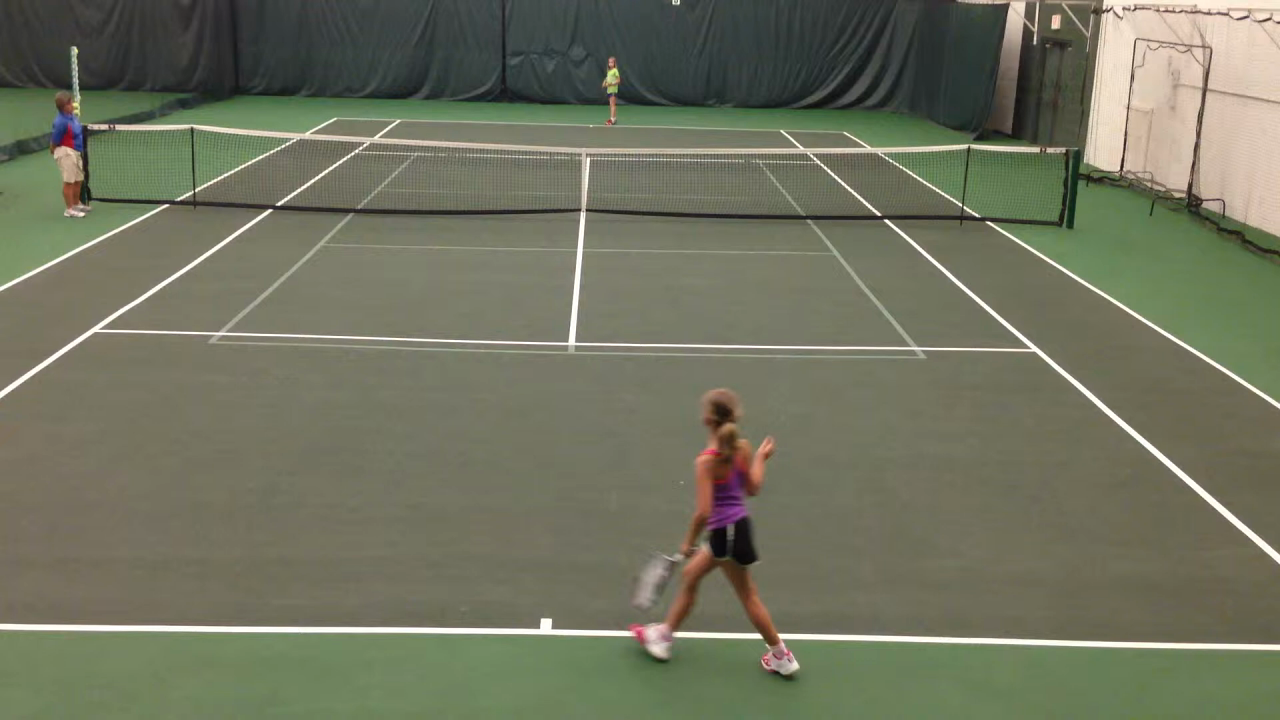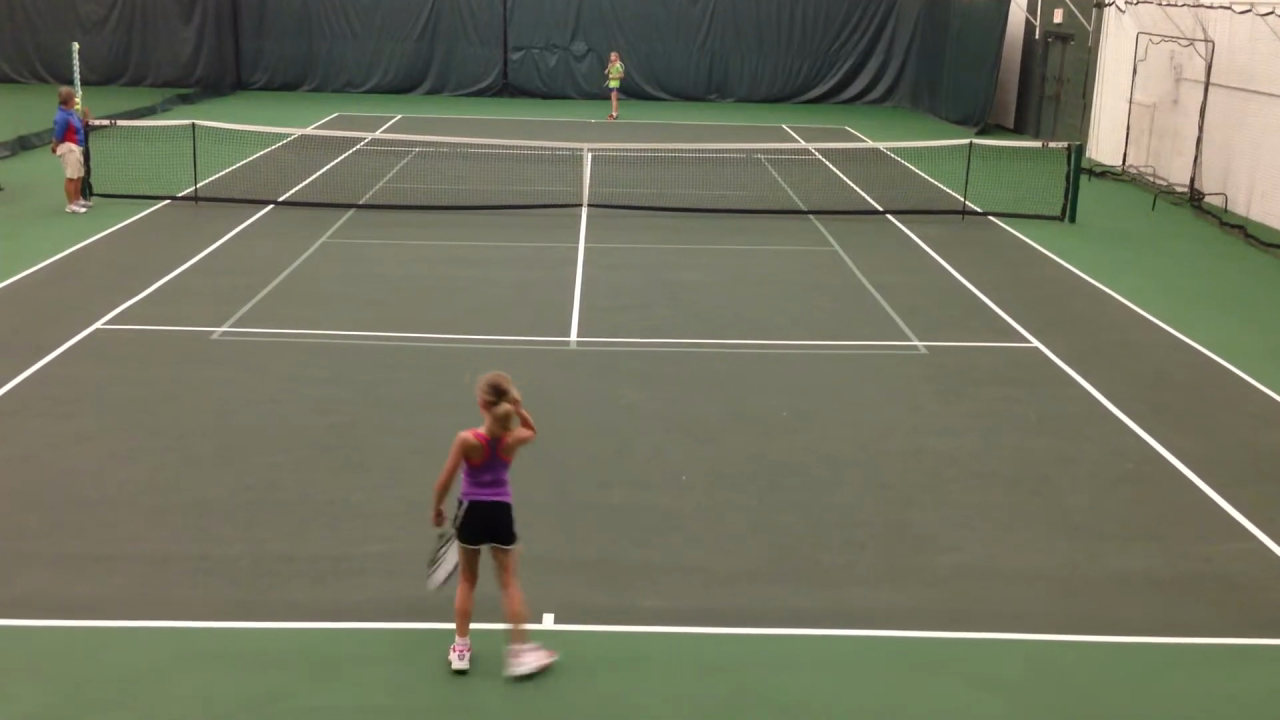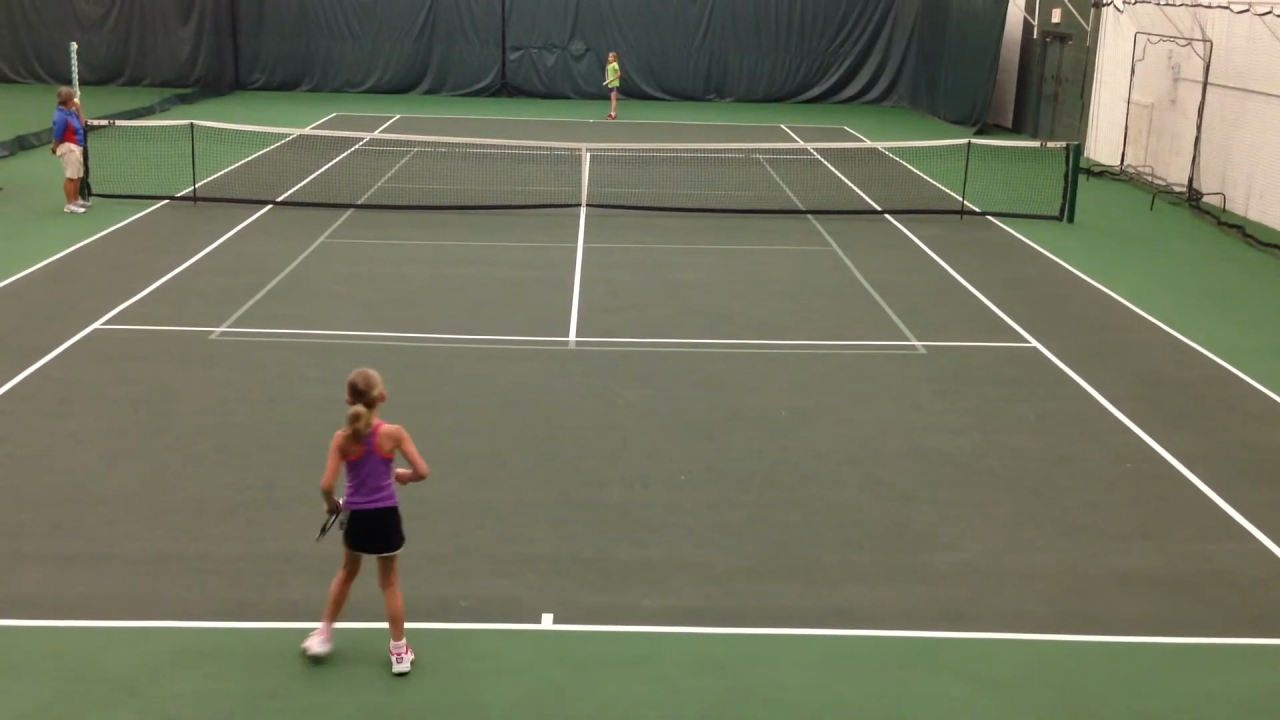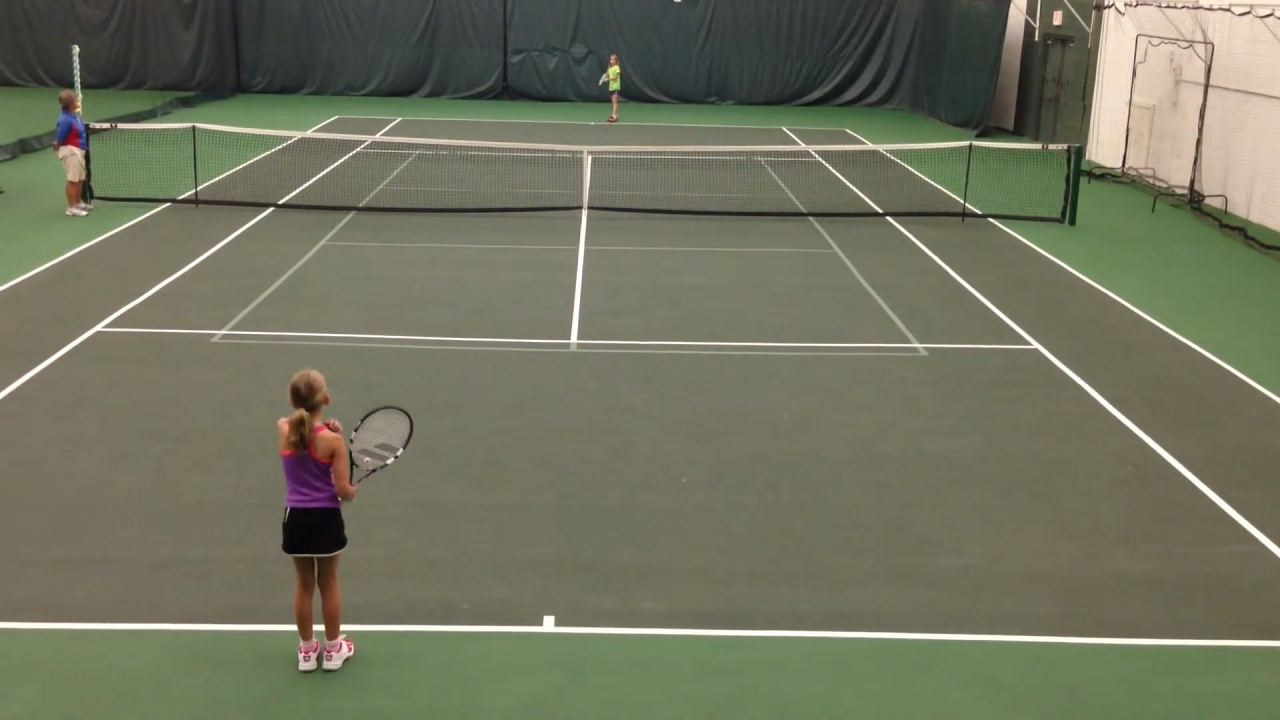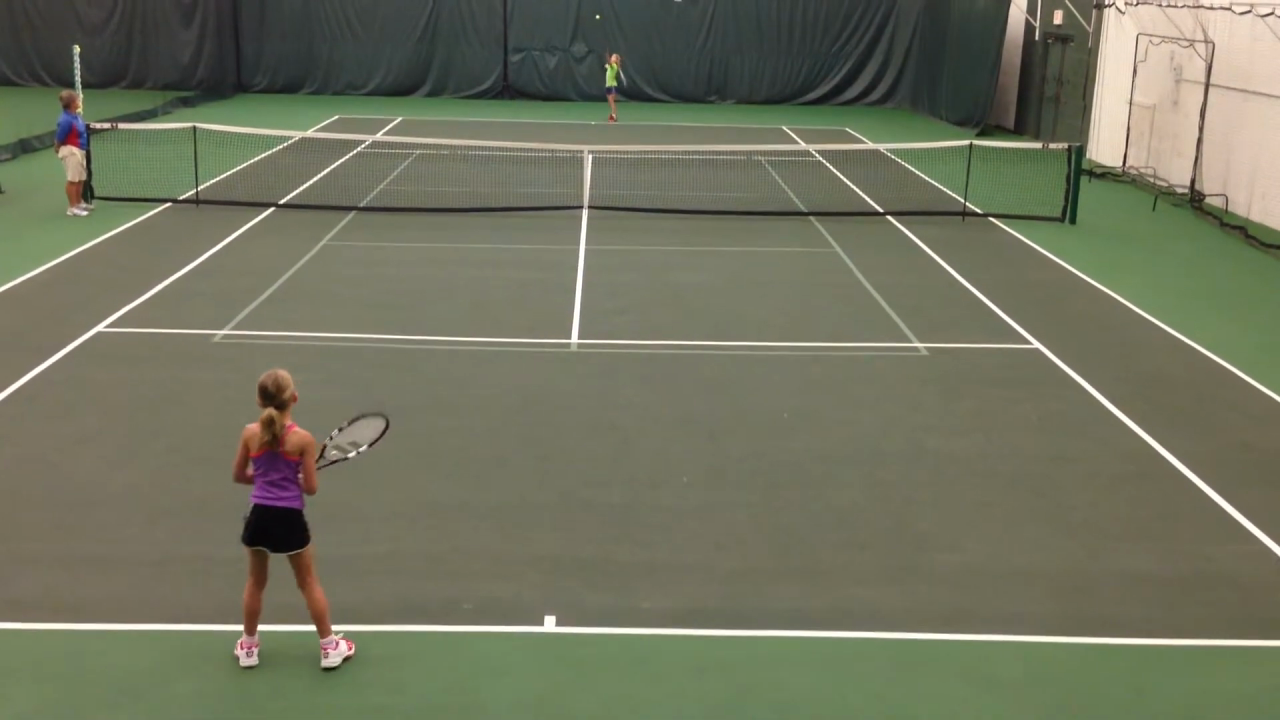
dt=1s
person 1, frame 1
left shoulder: (705, 462)
right shoulder: (742, 448)
left elbow: (703, 513)
right elbow: (753, 488)
left wrist: (688, 542)
right wrist: (762, 458)
left hip: (727, 533)
right hip: (736, 526)
left knee: (747, 596)
right knee: (691, 578)
left ankle: (781, 656)
right ankle: (662, 635)
person 1, frame 2
left shoulder: (467, 439)
right shoulder: (515, 439)
left elbow: (444, 482)
right elbow: (531, 431)
left wrist: (437, 511)
right wrist: (519, 410)
left hip: (472, 511)
right hip: (501, 513)
left knee: (467, 581)
right knee: (509, 583)
left ankle: (461, 649)
right ankle: (520, 649)
person 1, frame 3
left shoulder: (341, 438)
right shoulder: (393, 433)
left elbow: (327, 485)
right elbow: (422, 472)
left wrist: (332, 504)
right wrist: (401, 476)
left hip: (357, 517)
right hip: (386, 516)
left knee: (346, 573)
right knee: (389, 582)
left ankle: (322, 635)
right ankle: (400, 651)
person 1, frame 4
left shoulder: (283, 429)
right shoulder: (334, 441)
right elbow: (343, 492)
right wrist: (353, 491)
left hip: (296, 519)
right hip: (326, 519)
left knee: (304, 585)
right knee: (329, 584)
left ankle: (307, 650)
right ankle: (333, 649)
person 1, frame 5
left shoulder: (250, 433)
right shoulder: (303, 439)
left elbow: (238, 476)
right elbow: (311, 488)
left hip: (259, 516)
right hip: (289, 518)
left knee: (255, 581)
right knee: (309, 583)
left ankle: (248, 645)
right ankle: (330, 647)
